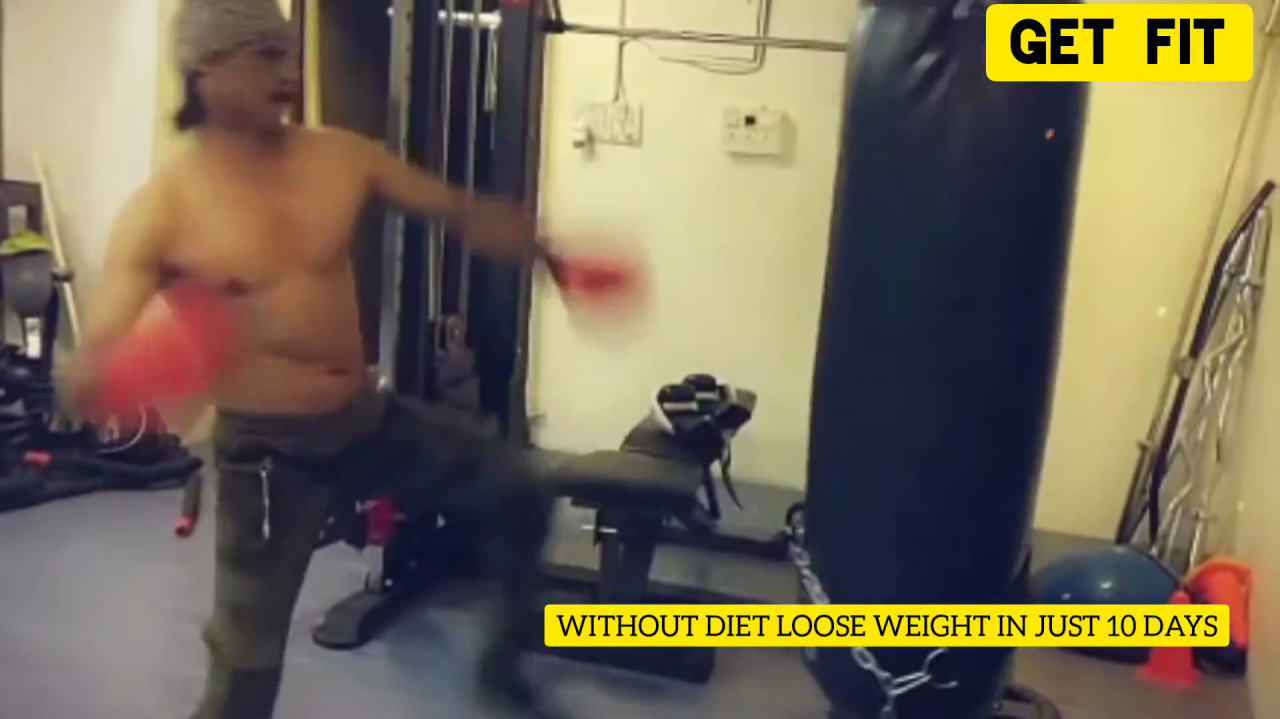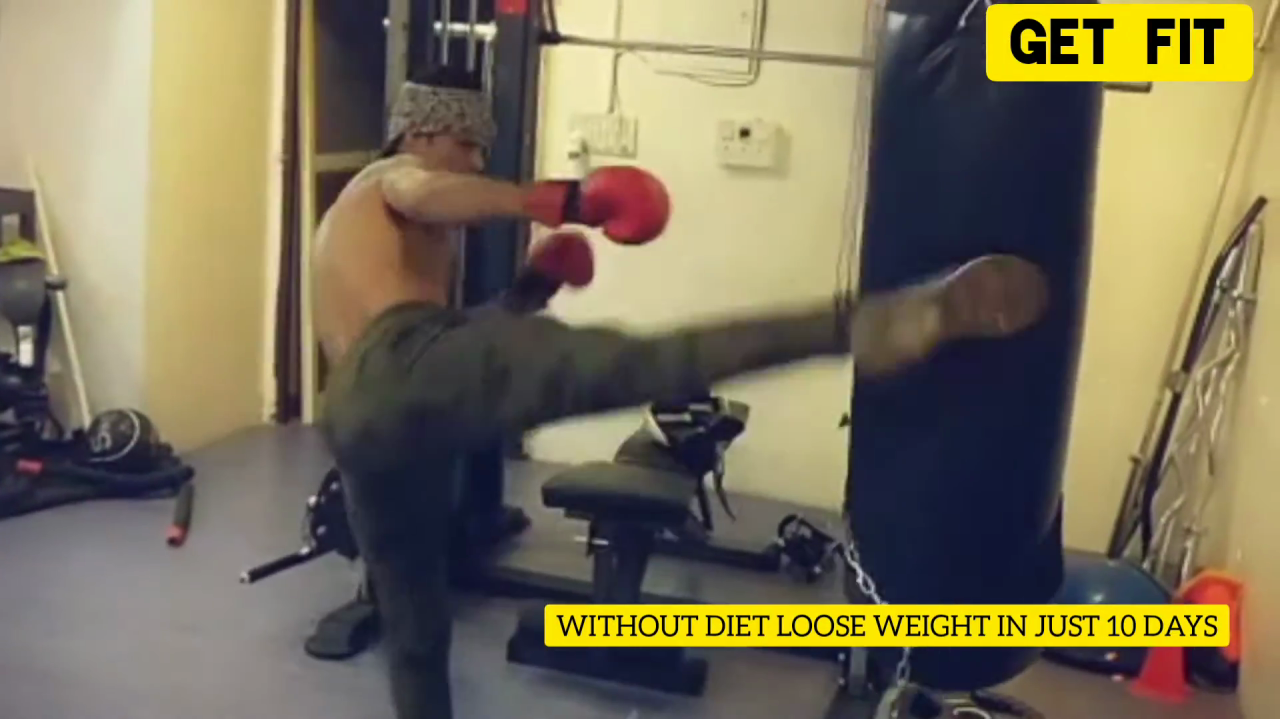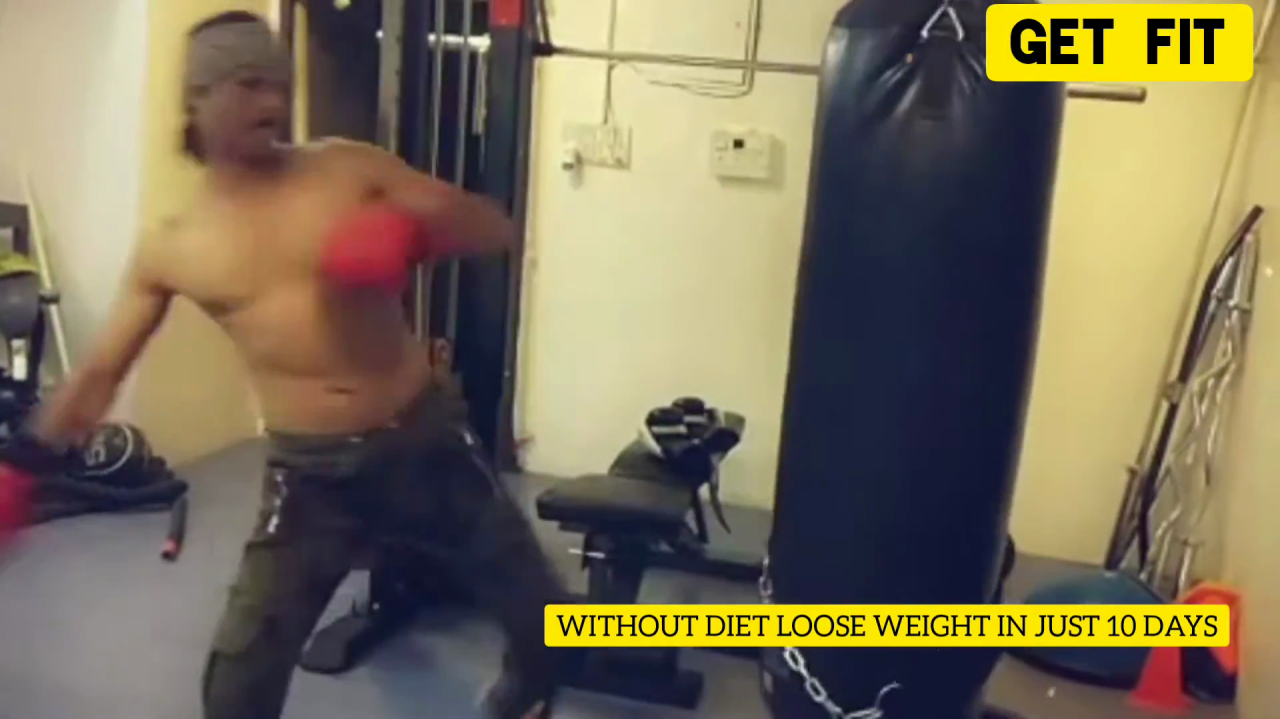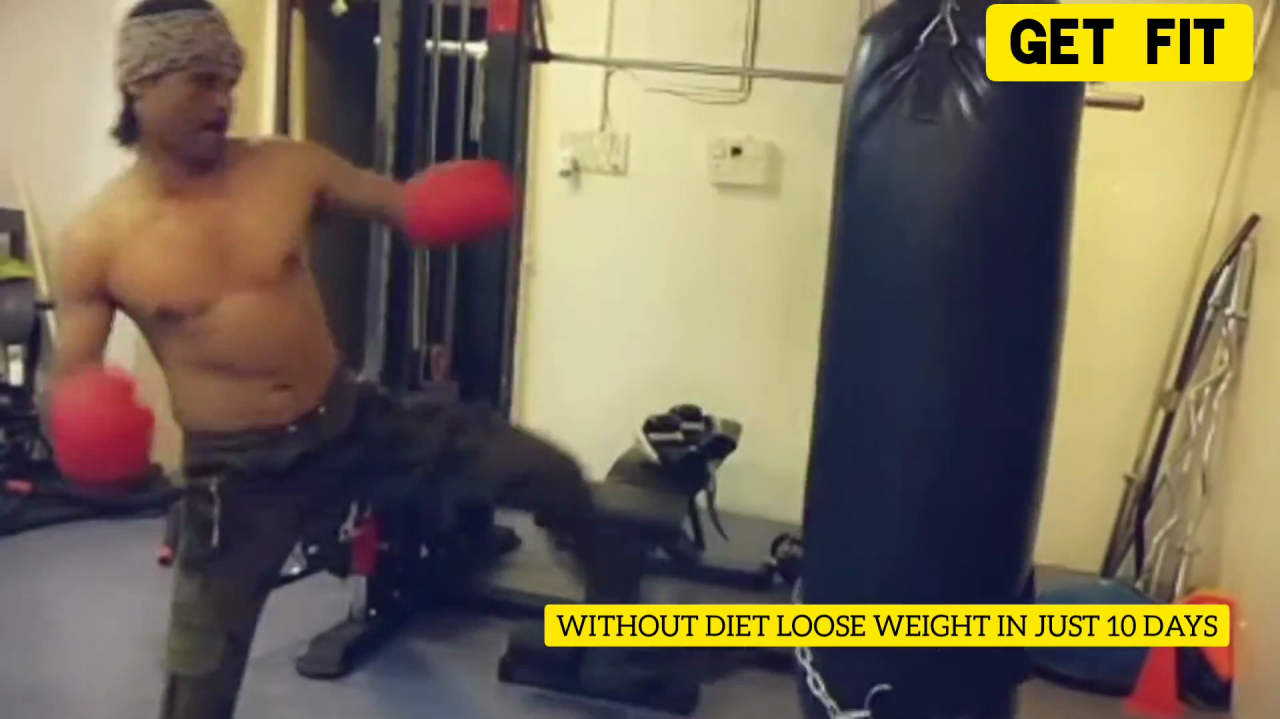
dt=0.5s
person 1, frame 1
left shoulder: (334, 156)
right shoulder: (162, 209)
left elbow: (461, 211)
right elbow: (89, 366)
right wrist: (94, 376)
left hip: (365, 420)
right hip: (265, 454)
left knee: (520, 498)
person 1, frame 2
left shoulder: (341, 229)
right shoulder: (405, 176)
right elbow: (429, 200)
left wrist: (527, 291)
right wrist: (559, 199)
left hip: (354, 418)
right hip: (413, 363)
left knee: (413, 622)
right knee: (630, 364)
right ankle: (884, 327)
person 1, frame 3
left shoulder: (350, 167)
right shoulder: (171, 247)
left elbow: (495, 229)
right elbow: (98, 376)
left wrist: (426, 231)
left hip: (419, 441)
right hip: (311, 476)
left knee: (530, 606)
person 1, frame 4
left shoulder: (286, 166)
right shoulder: (101, 239)
left elbow: (407, 202)
right elbow: (74, 386)
left wrist: (454, 197)
right wrist: (82, 424)
left hip: (350, 418)
right hip: (236, 472)
left knee: (546, 473)
